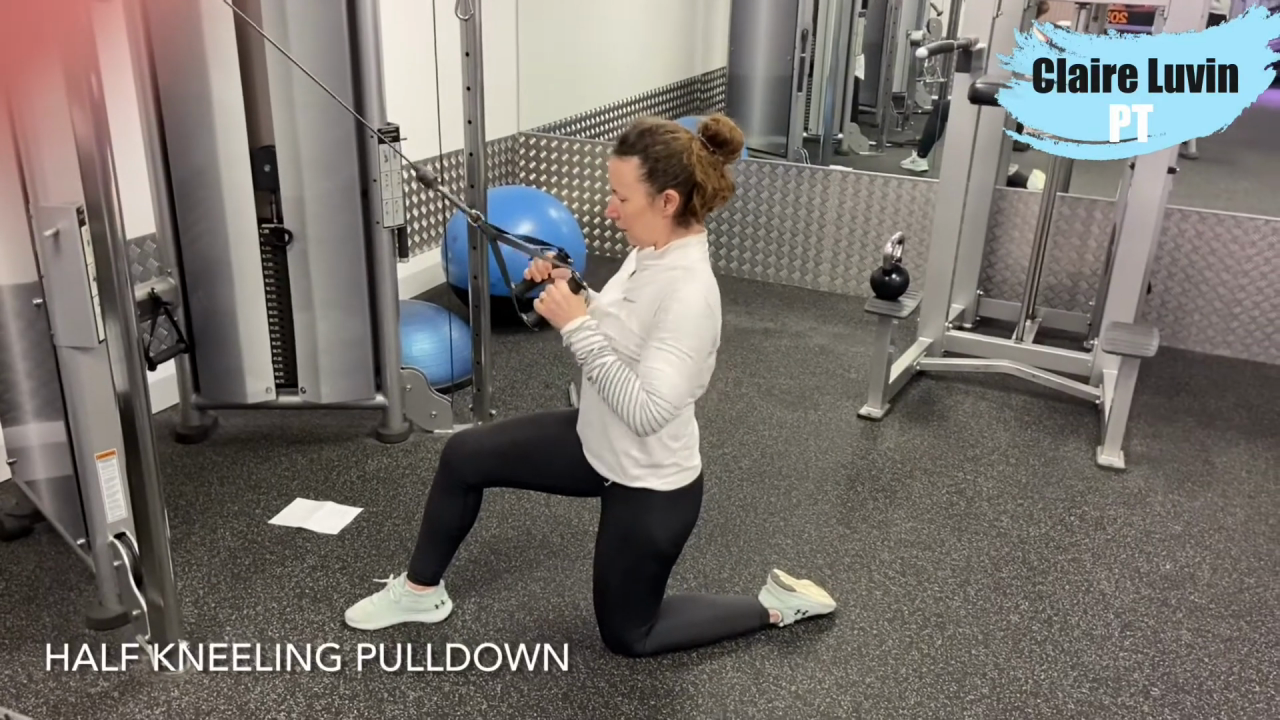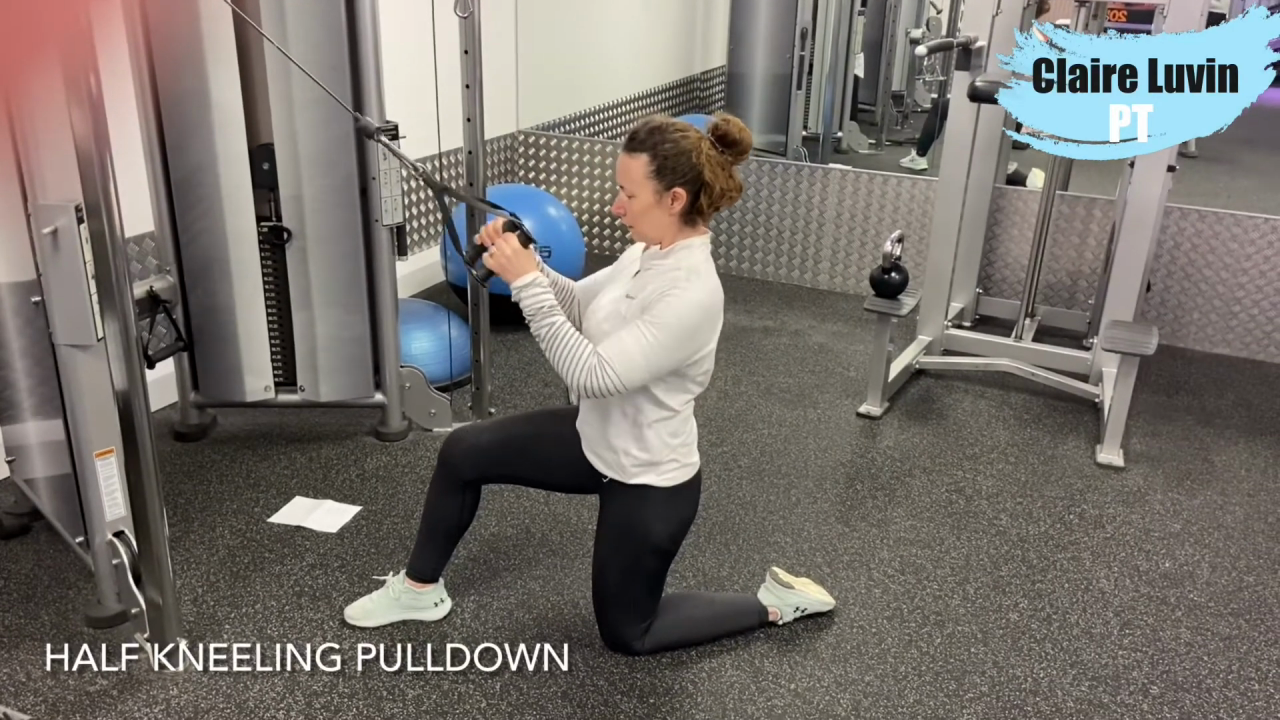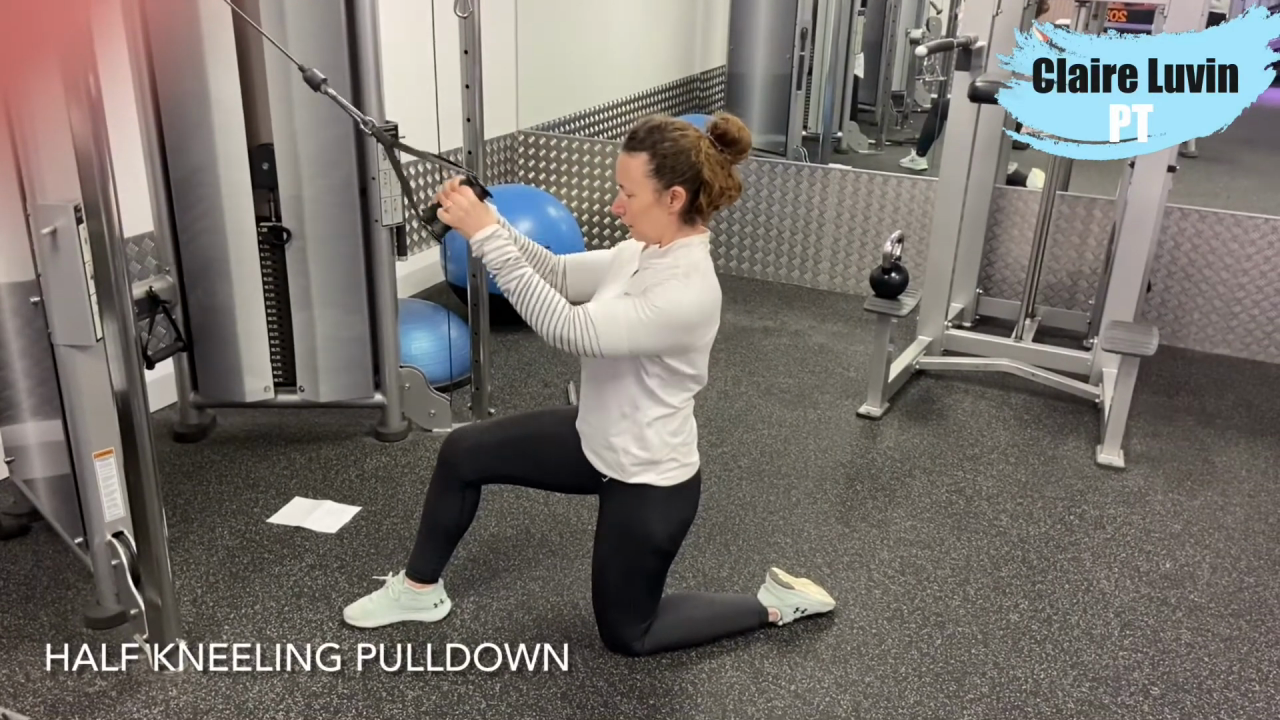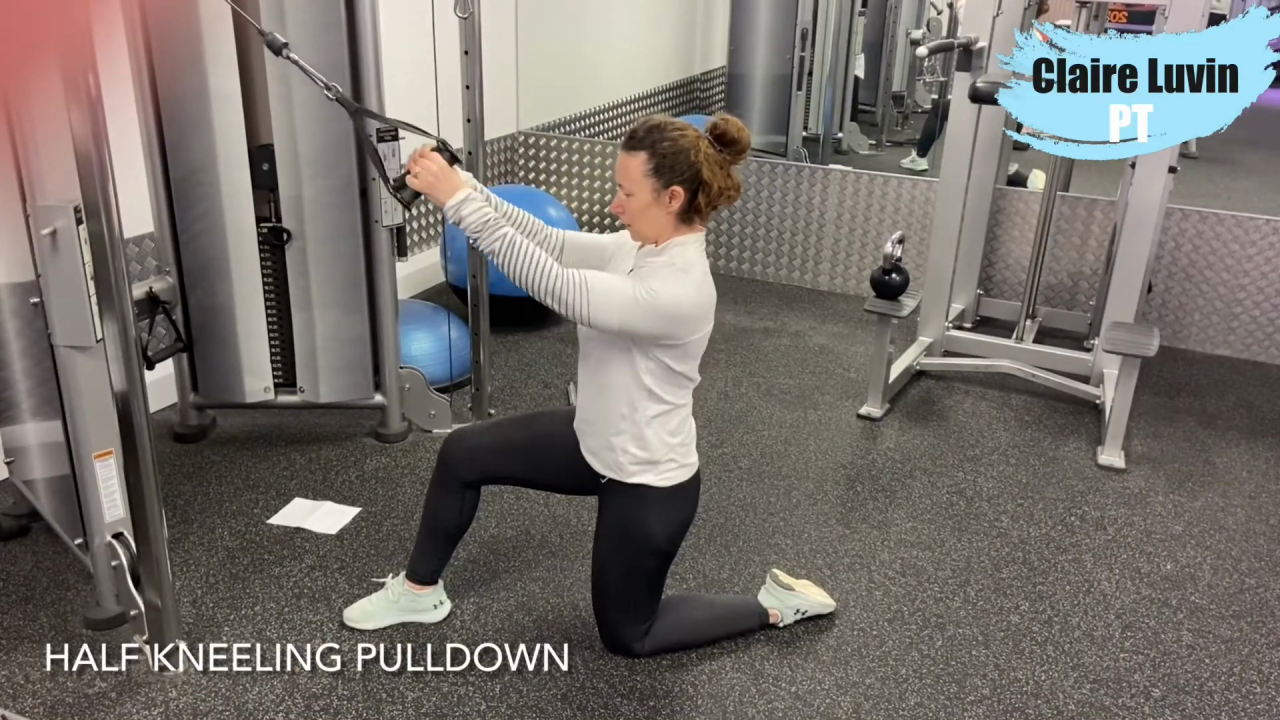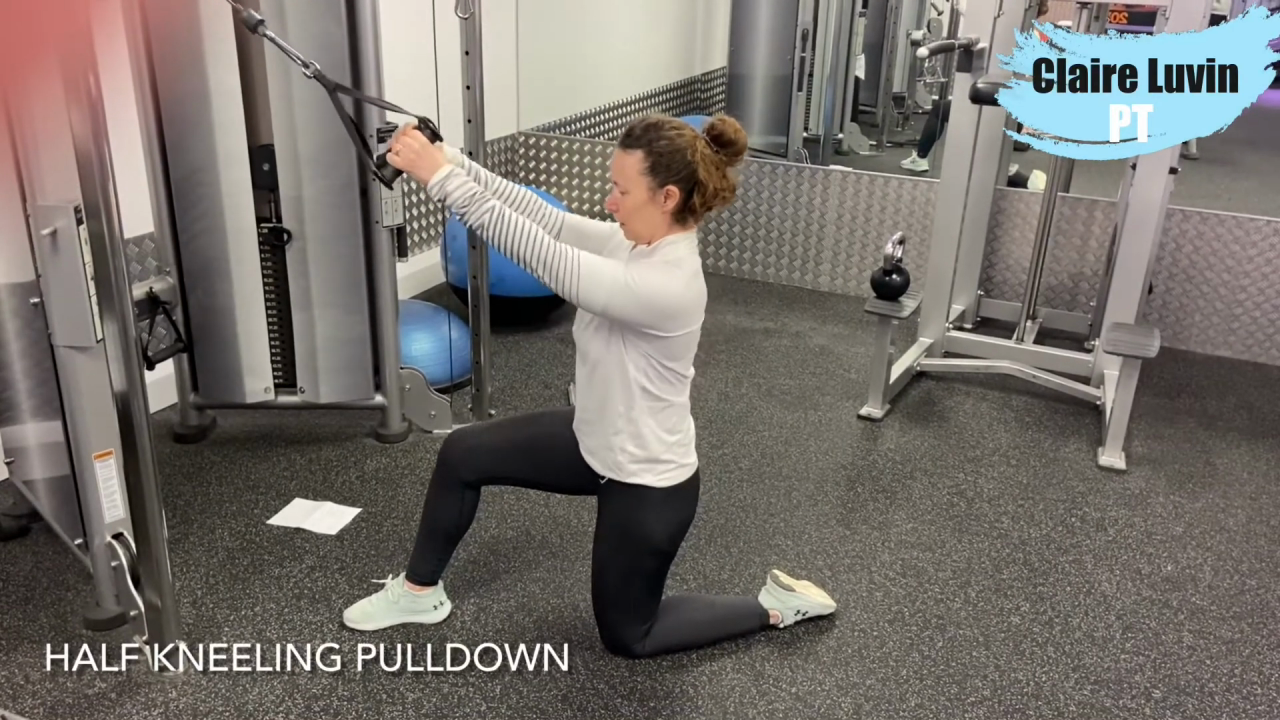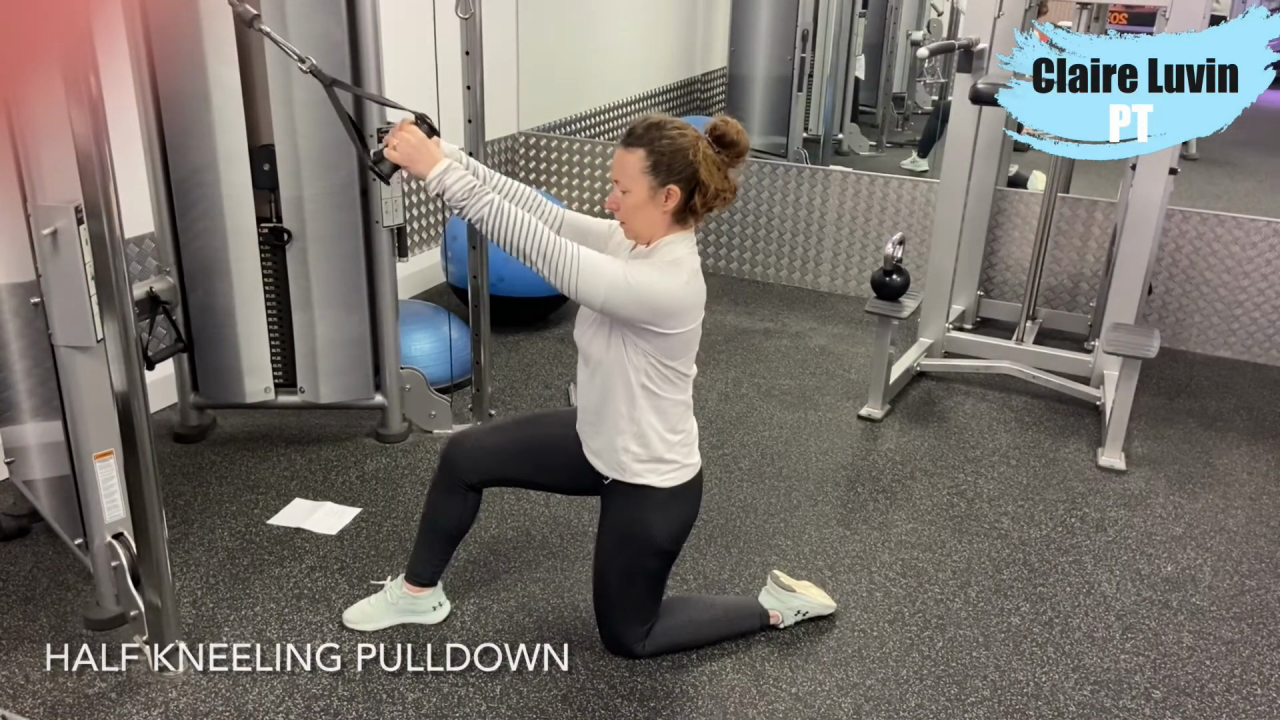
dt=0.4s
person 1, frame 1
left shoulder: (688, 293)
right shoulder: (652, 255)
left elbow: (646, 412)
left wrist: (576, 326)
right wrist: (572, 293)
left hip: (651, 485)
right hip: (600, 443)
left knee: (627, 633)
right knee: (465, 456)
left ankle: (777, 604)
right ankle: (420, 591)
person 1, frame 2
left shoulder: (691, 294)
right shoulder: (651, 252)
left elbow: (591, 376)
right elbow: (581, 305)
left wrist: (525, 282)
right wrist: (527, 265)
left hip: (649, 481)
right hip: (599, 438)
left knee: (626, 631)
right knee: (463, 453)
left ankle: (776, 603)
right ankle: (419, 589)
person 1, frame 3
left shoulder: (687, 292)
right shoulder: (650, 249)
left elbow: (566, 329)
right elbow: (561, 275)
left wrist: (487, 237)
right wrist: (490, 222)
left hip: (650, 481)
right hip: (599, 438)
left knee: (626, 632)
right knee: (463, 452)
left ankle: (776, 603)
right ankle: (419, 589)
person 1, frame 4
left shoulder: (680, 289)
right shoulder: (646, 245)
left elbow: (555, 286)
right elbow: (551, 244)
left wrist: (459, 201)
right wrist: (463, 185)
left hip: (648, 482)
right hip: (597, 439)
left knee: (626, 633)
right knee: (462, 454)
left ankle: (776, 605)
right ankle: (419, 590)
person 1, frame 5
left shoulder: (668, 284)
right shoulder: (642, 241)
left elbow: (543, 255)
right elbow: (545, 218)
left wrist: (442, 178)
right wrist: (448, 159)
left hip: (648, 483)
right hip: (596, 439)
left knee: (626, 634)
right knee: (463, 454)
left ankle: (777, 606)
right ankle: (419, 591)
person 1, frame 6
left shoulder: (667, 283)
right shoulder: (642, 240)
left elbow: (541, 247)
right elbow: (544, 213)
left wrist: (440, 173)
right wrist: (445, 155)
left hip: (652, 483)
right hip: (599, 440)
left knee: (627, 635)
right knee: (465, 457)
left ankle: (777, 606)
right ankle: (418, 592)
